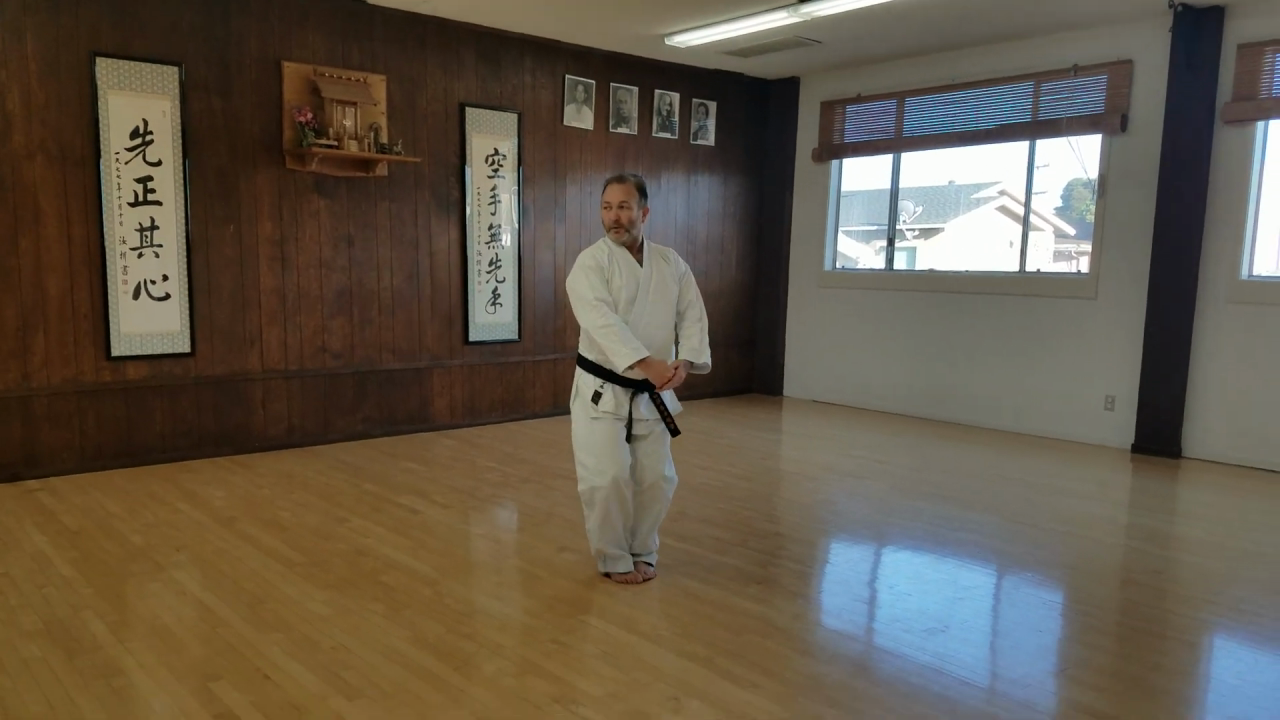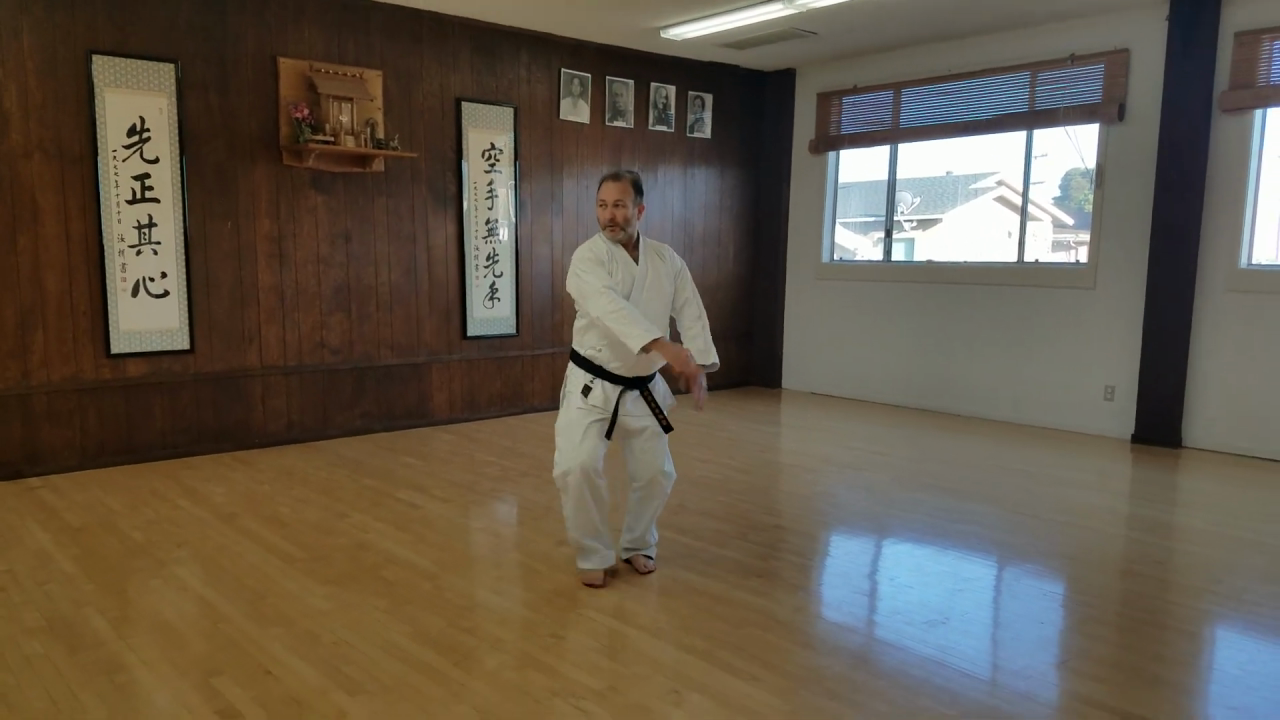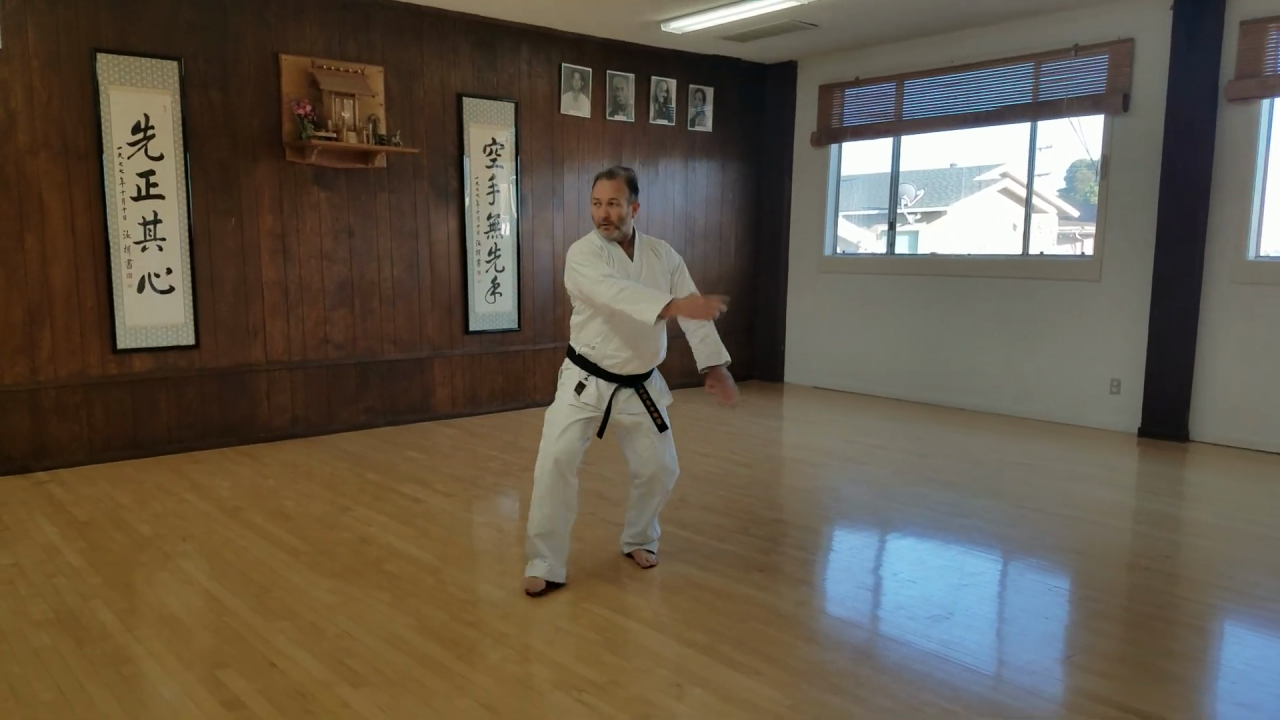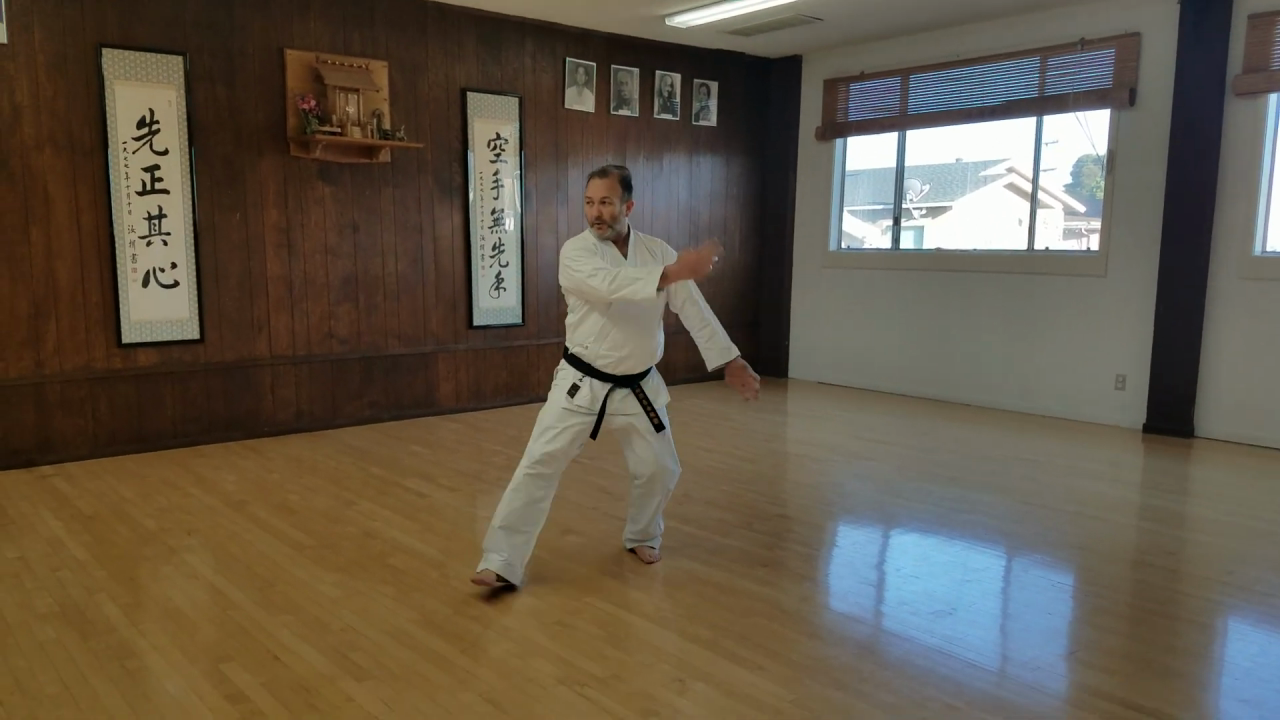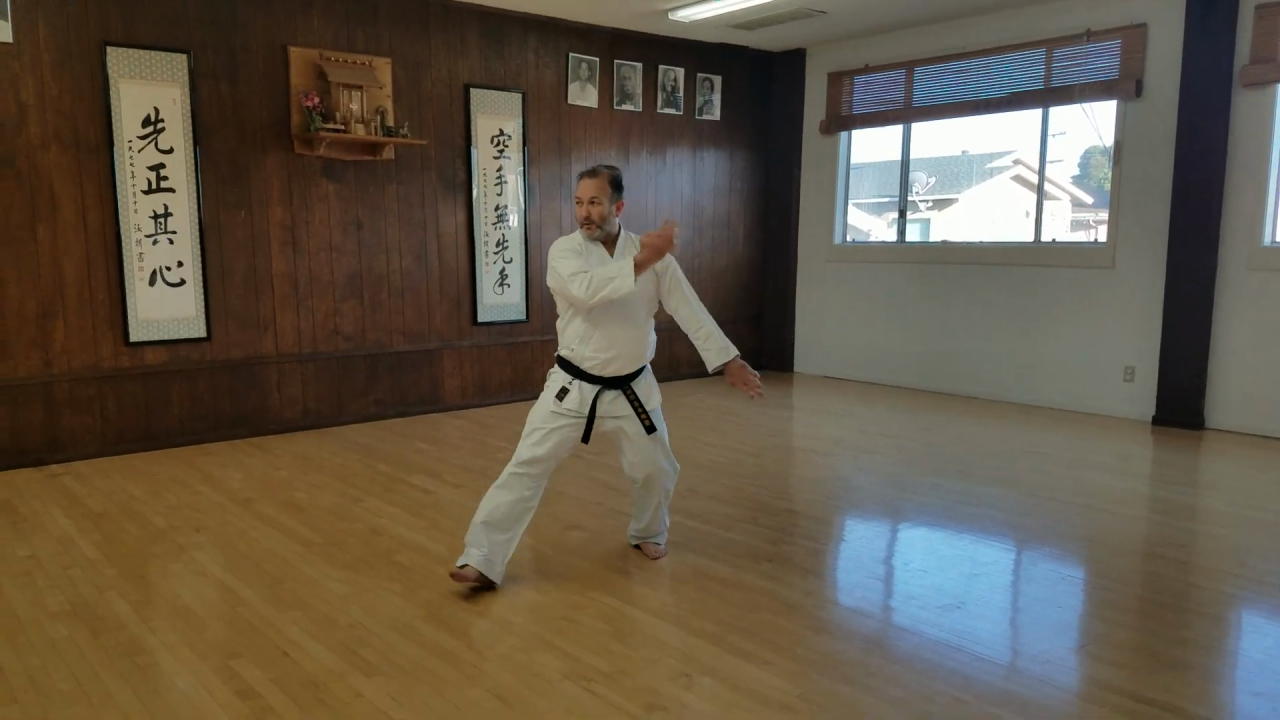
dt=0.1s
person 1, frame 1
left shoulder: (671, 263)
right shoulder: (591, 262)
left elbow: (693, 317)
right elbow: (601, 320)
left wrist: (685, 363)
right wrist: (647, 364)
left hip: (651, 393)
right hip: (602, 390)
left knee: (657, 480)
right knee: (604, 479)
left ankle: (640, 552)
right ankle: (612, 558)
person 1, frame 2
left shoulder: (666, 258)
right shoulder: (588, 257)
left elbow: (690, 317)
right elbow: (608, 307)
left wrist: (697, 366)
right wrist: (663, 346)
left hip: (644, 388)
right hip: (591, 384)
left knee: (655, 472)
right knee: (577, 467)
left ankle: (637, 544)
right ankle: (594, 554)
person 1, frame 3
left shoulder: (663, 255)
right shoulder: (583, 254)
left elbow: (695, 312)
right elbow: (614, 294)
left wrist: (715, 365)
right wrist: (674, 305)
left hip: (641, 385)
right hip: (587, 382)
left knee: (658, 469)
right knee: (555, 463)
left ankle: (639, 540)
right ankle: (545, 564)
person 1, frame 4
left shoulder: (658, 250)
right shoulder: (577, 250)
left elbow: (694, 310)
right elbow: (608, 285)
left wrist: (730, 360)
right wrist: (671, 273)
left hip: (638, 387)
right hip: (581, 383)
left knee: (660, 468)
right knee: (540, 463)
left ankle: (643, 536)
right ankle: (501, 563)
person 1, frame 5
left shoulder: (651, 252)
right shoulder: (564, 251)
left elbow: (689, 309)
right elbow: (586, 289)
left wrist: (729, 360)
right wrist: (640, 264)
left hip: (630, 388)
right hip: (572, 386)
left knee: (655, 470)
right knee: (528, 465)
left ankle: (647, 532)
right ankle: (481, 560)
